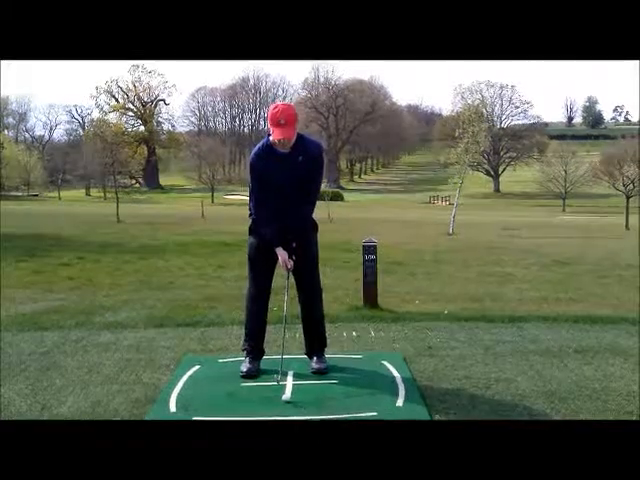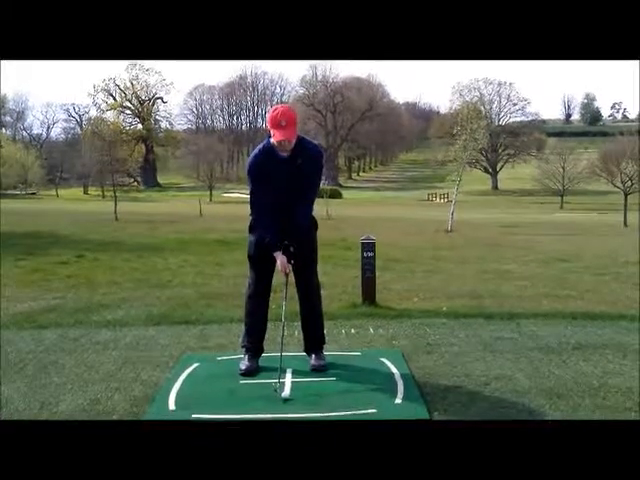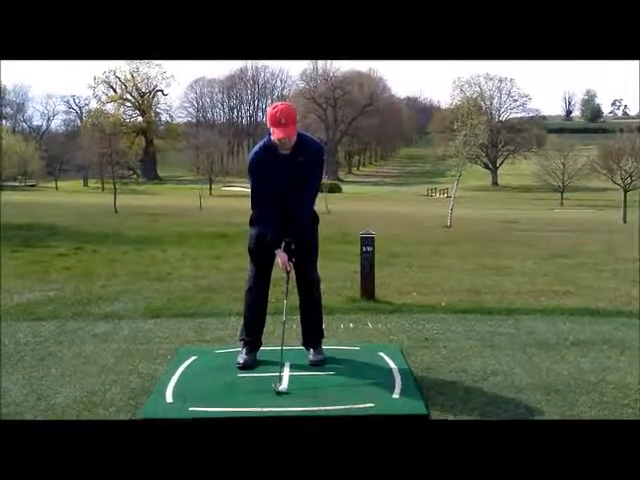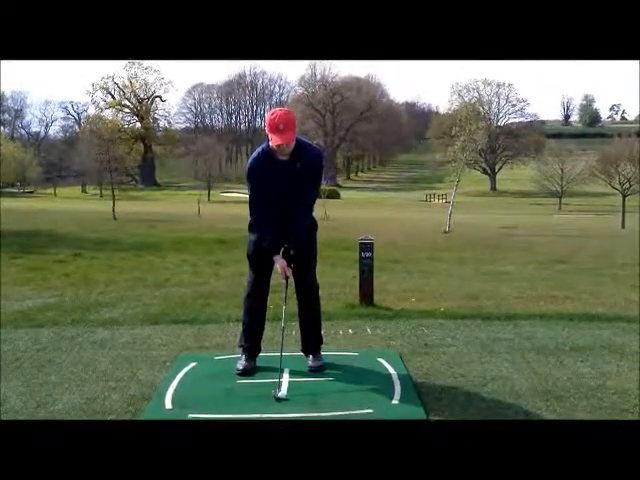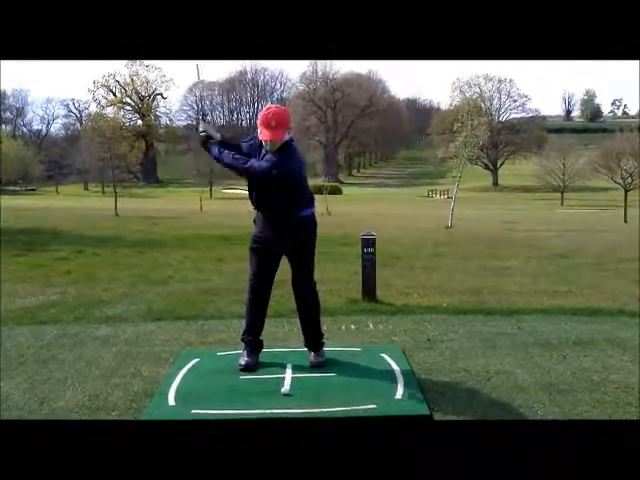
dt=1s
person 1, frame 1
left shoulder: (313, 150)
right shoulder: (259, 156)
left elbow: (309, 199)
right elbow: (260, 205)
left wrist: (292, 239)
right wrist: (276, 245)
left hip: (301, 229)
right hip: (264, 231)
left knee: (310, 290)
right knee: (258, 291)
left ankle: (316, 351)
right ankle: (252, 353)
person 1, frame 2
left shoulder: (313, 154)
right shoulder: (258, 159)
left elbow: (306, 200)
right elbow: (260, 207)
left wrist: (290, 243)
right wrist: (275, 249)
left hip: (300, 227)
right hip: (265, 228)
left knee: (309, 287)
right knee: (258, 288)
left ankle: (315, 348)
right ankle: (251, 351)
person 1, frame 3
left shoulder: (314, 150)
right shoulder: (258, 156)
left elbow: (308, 197)
right elbow: (261, 205)
left wrist: (292, 239)
right wrist: (276, 246)
left hip: (302, 222)
right hip: (266, 223)
left knee: (309, 281)
right knee: (257, 281)
left ankle: (313, 343)
right ankle: (249, 345)
person 1, frame 4
left shoulder: (312, 156)
right shoulder: (257, 162)
left elbow: (306, 203)
right elbow: (259, 211)
left wrist: (291, 246)
right wrist: (274, 252)
left hip: (301, 227)
right hip: (264, 228)
left knee: (307, 287)
right knee: (256, 288)
left ankle: (312, 349)
right ankle: (249, 351)
person 1, frame 5
left shoulder: (286, 162)
right shoulder: (259, 143)
left elbow: (242, 166)
right elbow: (243, 155)
left wrist: (212, 145)
right wrist: (219, 139)
left hip: (298, 224)
right hip: (267, 222)
left knee: (304, 285)
right knee: (257, 284)
left ankle: (315, 345)
right ankle: (251, 346)
